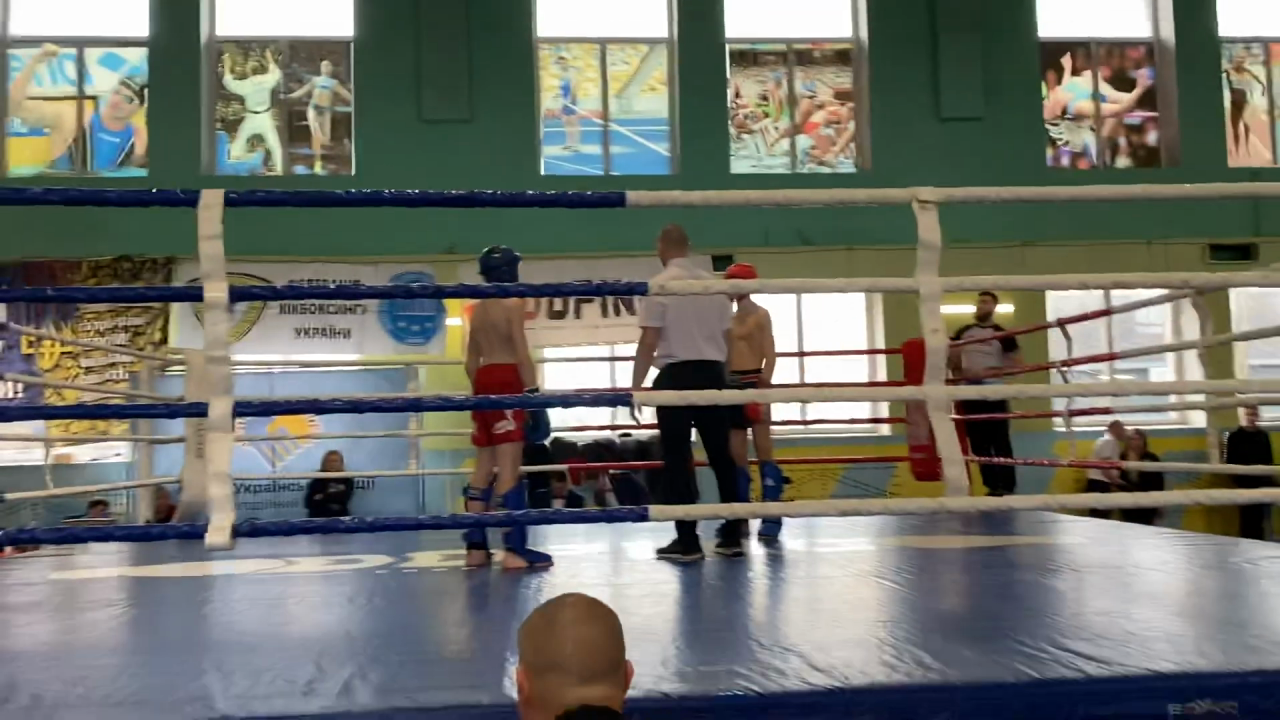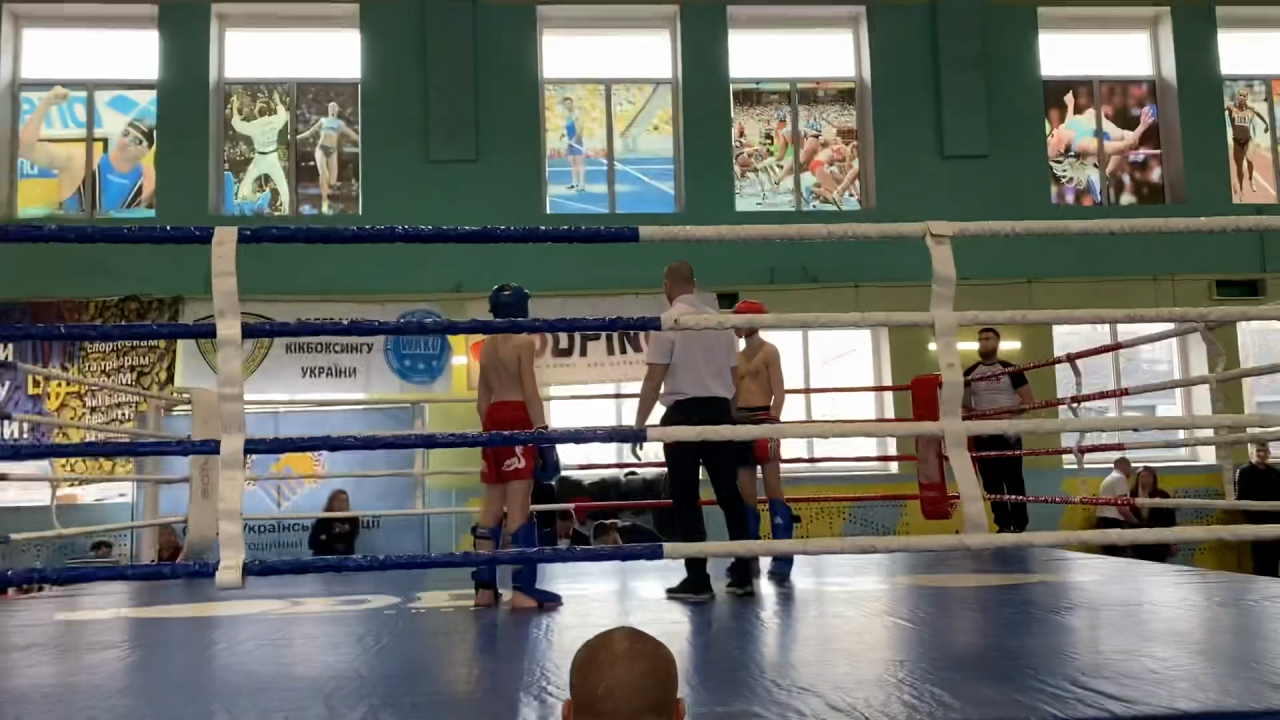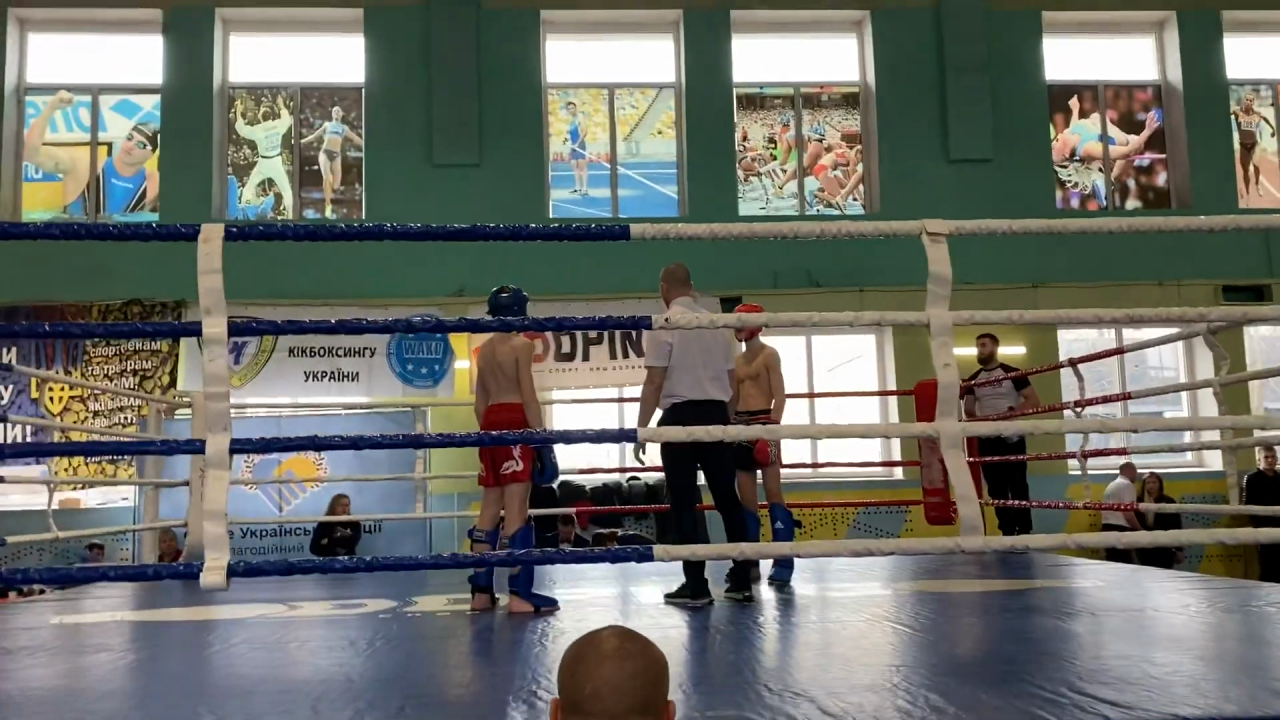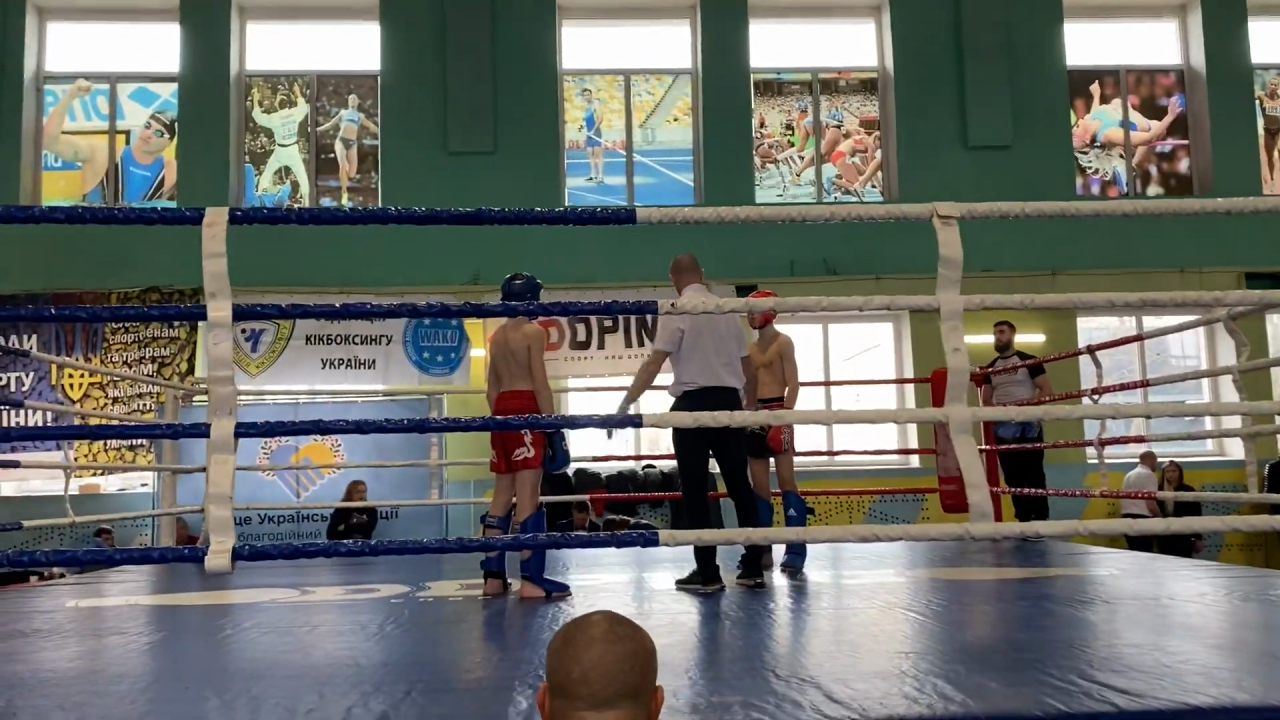
dt=0.4s
person 1, frame 1
left shoulder: (660, 285)
right shoulder: (713, 284)
left elbow: (648, 343)
right elbow: (727, 339)
left wrist: (635, 387)
left hip: (676, 376)
right hip: (711, 374)
left knee: (677, 459)
right knee: (721, 454)
left ankle: (687, 541)
right ankle: (732, 536)
person 1, frame 2
left shoulder: (668, 321)
left elbow: (654, 379)
right elbow: (734, 376)
left wrist: (638, 425)
left hip: (684, 414)
right hip: (719, 411)
left knee: (686, 498)
right knee: (729, 493)
left ankle: (698, 581)
right ankle: (742, 575)
person 1, frame 3
left shoulder: (664, 324)
right shoulder: (716, 324)
left elbow: (654, 383)
right elbow: (731, 382)
left wrist: (641, 429)
left hip: (680, 417)
right hip: (715, 415)
left knee: (684, 503)
right knee: (727, 497)
left ankle: (696, 586)
right ankle: (742, 581)
person 1, frame 4
left shoulder: (677, 311)
right shoulder: (728, 310)
left elbow: (654, 362)
right elbow: (748, 367)
left wrist: (626, 404)
right wrist: (750, 403)
left hip: (694, 404)
right hip: (729, 402)
left knee: (696, 490)
right knee: (740, 484)
left ankle: (707, 572)
right ankle: (754, 567)
person 2, frame 1
left shoulder: (477, 309)
right shoulder: (513, 303)
left elbow: (471, 362)
right elbow: (521, 355)
right wrist: (534, 394)
left hip: (484, 383)
right hip: (508, 382)
left knee: (484, 466)
right knee: (508, 466)
left ankle: (476, 548)
right ankle: (514, 550)
person 2, frame 2
left shoulder: (486, 346)
right shoulder: (523, 341)
right elbow: (530, 392)
right wrist: (542, 432)
left hip: (493, 421)
right hip: (518, 420)
left knee: (492, 504)
right knee: (518, 504)
left ankle: (485, 587)
right ankle: (522, 589)
person 2, frame 3
left shoulder: (484, 349)
right shoulder: (521, 344)
right elbow: (528, 396)
right wrist: (541, 435)
left hip: (491, 423)
right hip: (515, 423)
left knee: (490, 508)
right knee: (516, 508)
left ankle: (482, 592)
right ankle: (519, 594)
person 2, frame 4
left shoulder: (497, 336)
right shoulder: (533, 331)
right elbow: (539, 383)
left hip: (502, 410)
right hip: (527, 409)
left knee: (502, 494)
right knee: (527, 494)
left ankle: (494, 577)
right ankle: (531, 579)
person 3, frame 1
left shoulder: (760, 314)
right shoulder: (730, 319)
left elbow: (770, 355)
left wrist: (763, 387)
left hip: (753, 383)
right hip: (731, 386)
left knee: (763, 450)
right knee: (736, 455)
left ankle: (772, 518)
person 3, frame 2
left shoulder: (769, 351)
right shoulder: (737, 356)
left elbow: (779, 392)
left wrist: (773, 423)
left hip: (762, 419)
right hip: (739, 423)
left knee: (772, 488)
right knee: (745, 493)
left ankle: (782, 557)
person 3, frame 3
left shoulder: (769, 354)
right shoulder: (737, 360)
left elbow: (780, 396)
left wrist: (772, 429)
left hip: (762, 424)
right hip: (739, 427)
left knee: (773, 493)
right knee: (746, 499)
left ankle: (783, 563)
right ankle: (749, 562)
person 3, frame 4
left shoulder: (783, 342)
right shoulder: (750, 347)
left elbow: (793, 384)
left hip: (776, 412)
left knee: (786, 481)
right knee: (759, 486)
left ankle: (796, 550)
right ankle: (762, 549)
person 4, frame 1
left shoulder: (1002, 335)
right shoulder: (963, 332)
left elbow: (1016, 365)
right elbow: (950, 357)
left wrist: (990, 371)
right wrist: (962, 371)
left hip: (993, 396)
right hip: (970, 397)
left knee: (1000, 443)
right knee: (979, 445)
left ankle: (1007, 488)
right ankle: (993, 487)
person 4, frame 2
left shoulder: (1010, 370)
right shoulder: (970, 373)
left elbow: (1028, 400)
right elbow: (964, 402)
left wrist: (1007, 414)
left hip: (1007, 434)
right hip: (982, 435)
left knee: (1013, 481)
right knee: (991, 483)
left ankle: (1019, 526)
right ankle: (1003, 526)
person 4, frame 3
left shoulder: (1012, 373)
right shoulder: (973, 380)
left elbow: (1034, 401)
right elbow: (968, 410)
left wrist: (1011, 411)
right wrist: (980, 420)
left hip: (1011, 437)
right hip: (986, 440)
left knee: (1017, 486)
right knee: (996, 488)
left ankle: (1024, 531)
right ankle: (1007, 532)
person 4, frame 4
left shoulder: (1028, 361)
right shoulder: (991, 368)
left elbow: (1046, 391)
right elbow: (986, 399)
left hip: (1027, 425)
right hip: (1003, 427)
left knee: (1034, 473)
right knee: (1012, 476)
left ankle: (1040, 520)
right ankle: (1024, 520)
